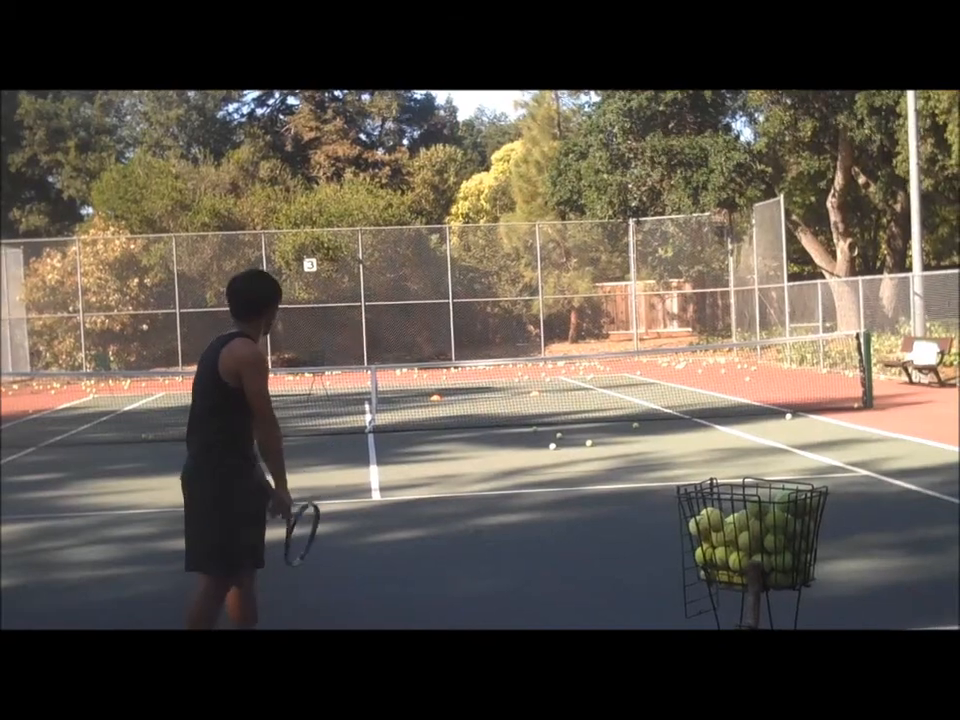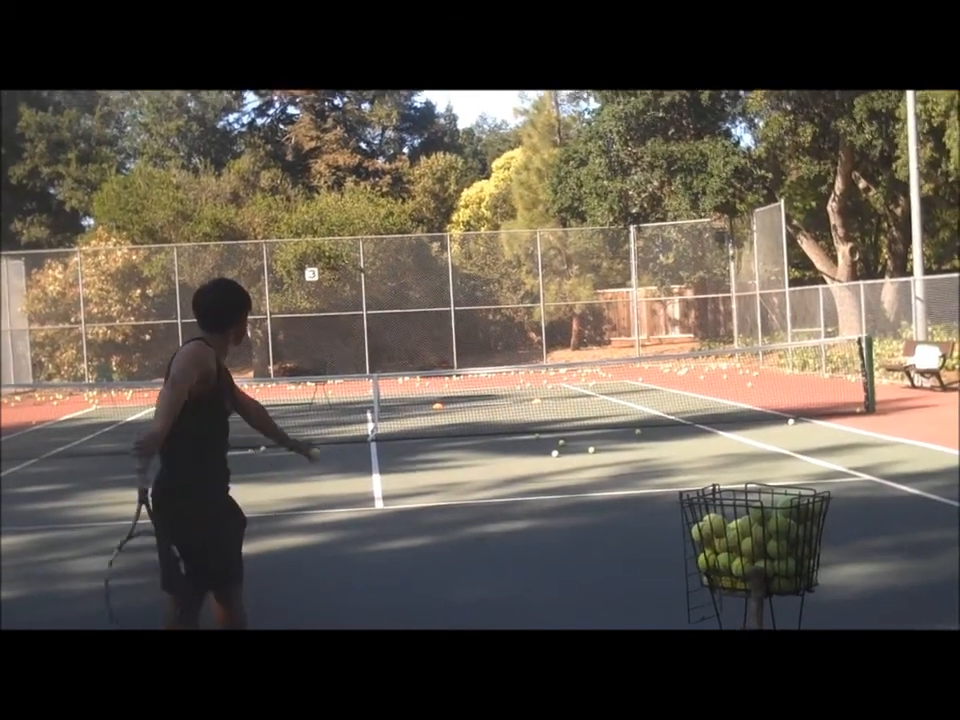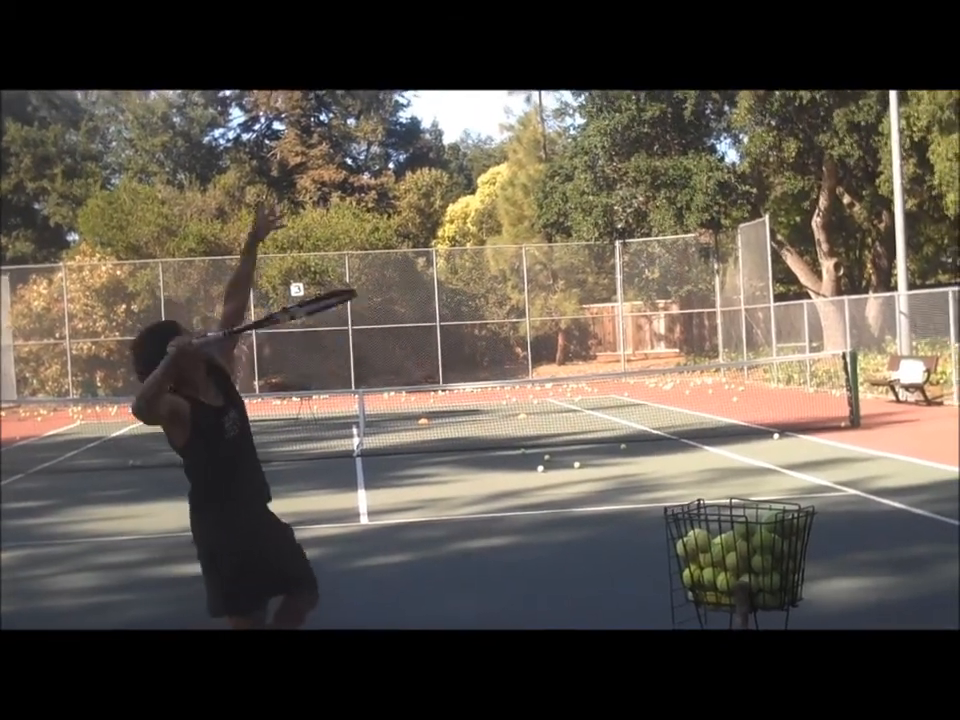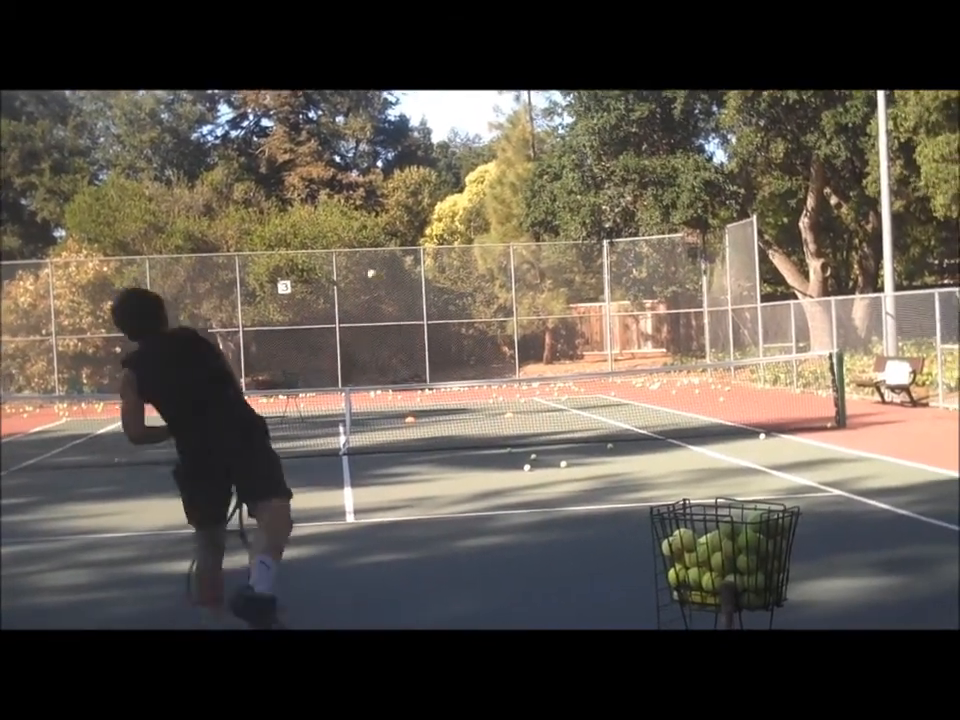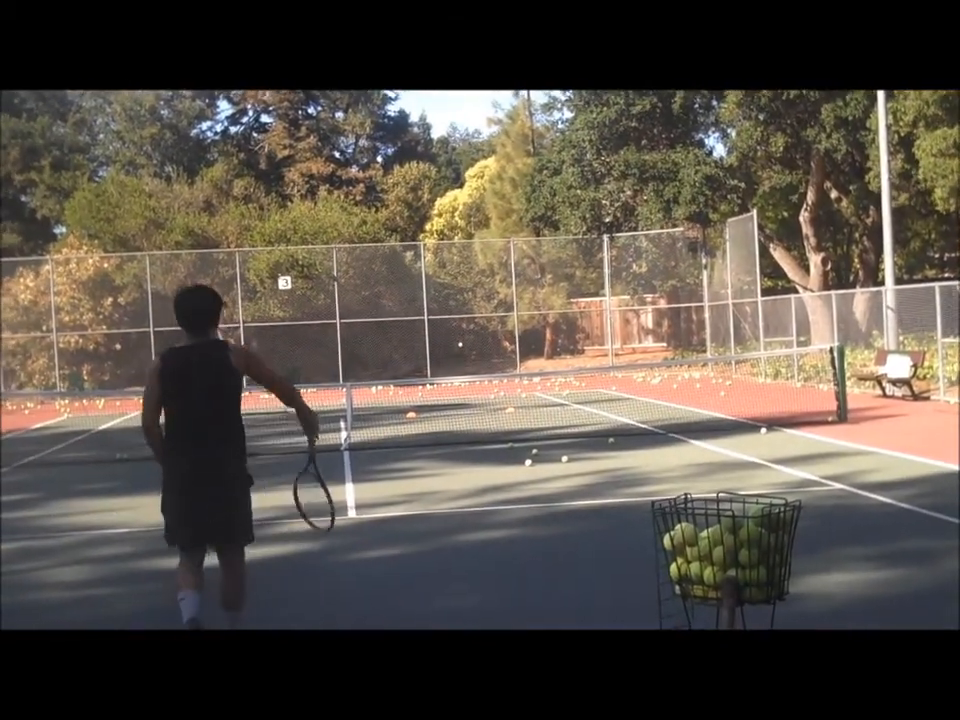
dt=1s
person 1, frame 1
left shoulder: (222, 348)
right shoulder: (248, 354)
right elbow: (265, 425)
left wrist: (261, 481)
right wrist: (280, 487)
left hip: (214, 474)
right hip: (219, 479)
left knee: (242, 570)
right knee: (217, 576)
person 1, frame 2
left shoulder: (216, 366)
right shoulder: (197, 354)
left elbow: (249, 407)
right elbow: (174, 390)
left wrist: (289, 443)
right wrist: (157, 431)
left hip: (207, 493)
right hip: (185, 496)
left knee: (228, 585)
right knee: (189, 595)
person 1, frame 3
left shoulder: (217, 366)
right shoulder: (175, 409)
left elbow: (235, 298)
right elbow: (141, 409)
left wrist: (253, 242)
right wrist: (170, 362)
left hip: (255, 514)
right hip: (219, 523)
left knee: (303, 593)
right knee: (250, 616)
person 1, frame 4
left shoulder: (132, 370)
right shoulder: (190, 339)
left elbow: (134, 433)
left hip: (197, 455)
right hip: (242, 435)
left knee: (209, 542)
right knee: (274, 510)
right ankle: (260, 588)
person 1, frame 5
left shoulder: (162, 365)
right shoulder: (235, 355)
left elbow: (149, 423)
right elbow: (284, 389)
left wrist: (167, 464)
right wrist: (305, 413)
left hip: (182, 474)
right hip: (228, 471)
left knee: (189, 556)
right knee: (232, 555)
left ankle: (190, 618)
right ankle: (233, 626)
